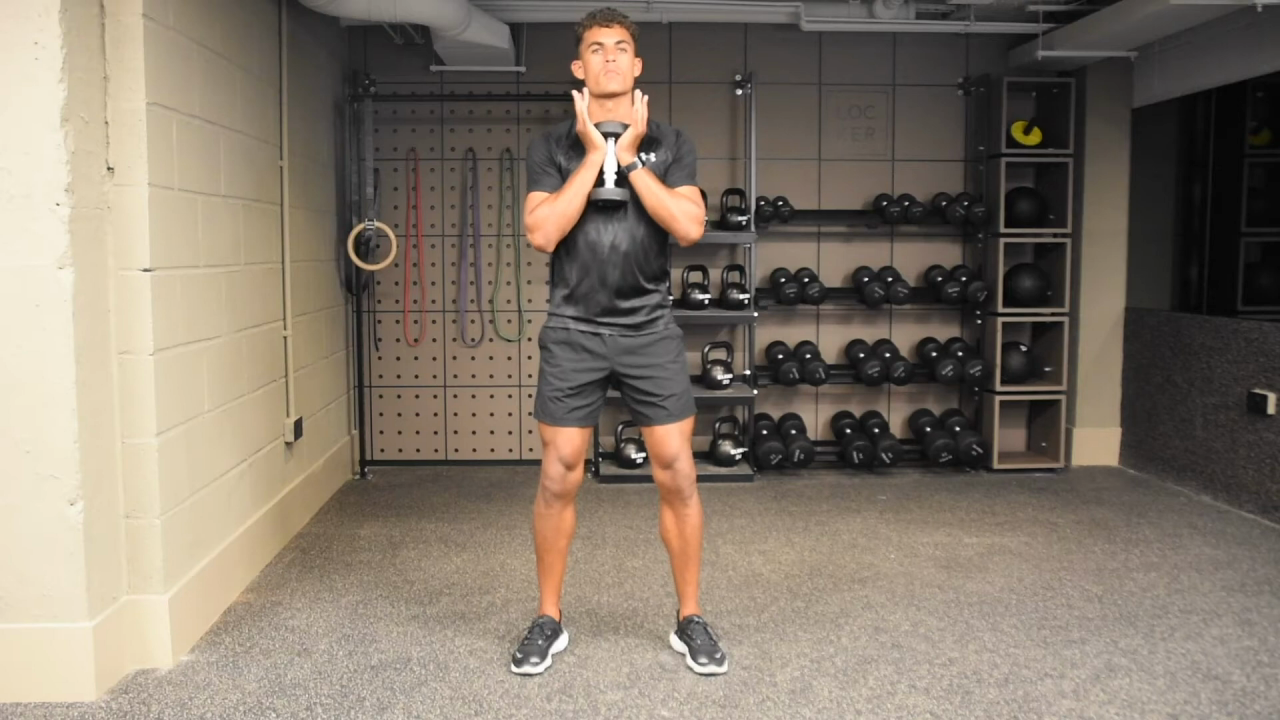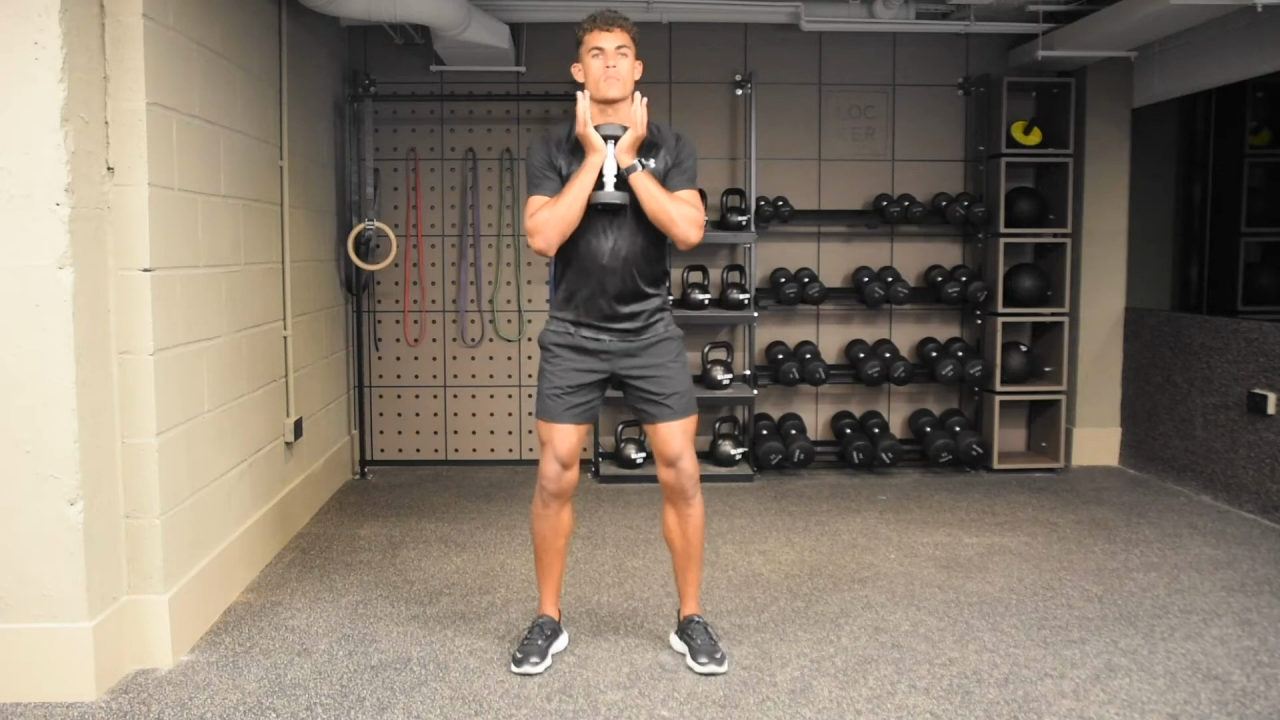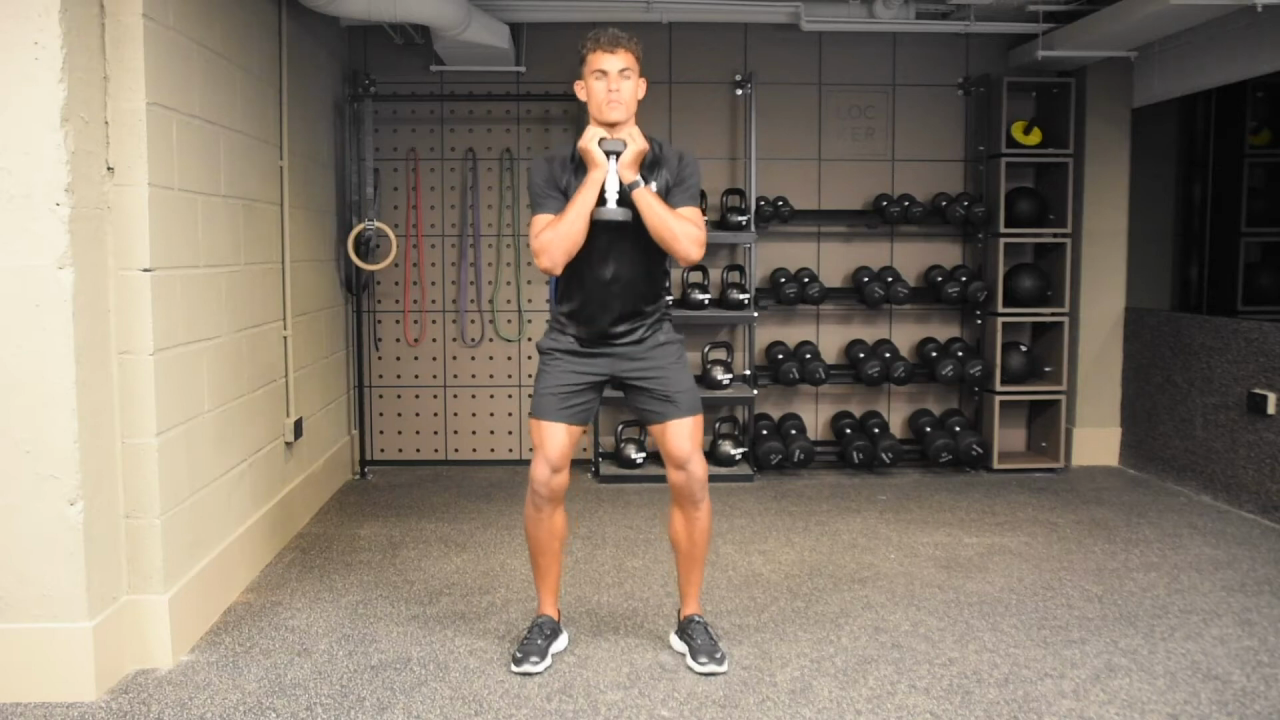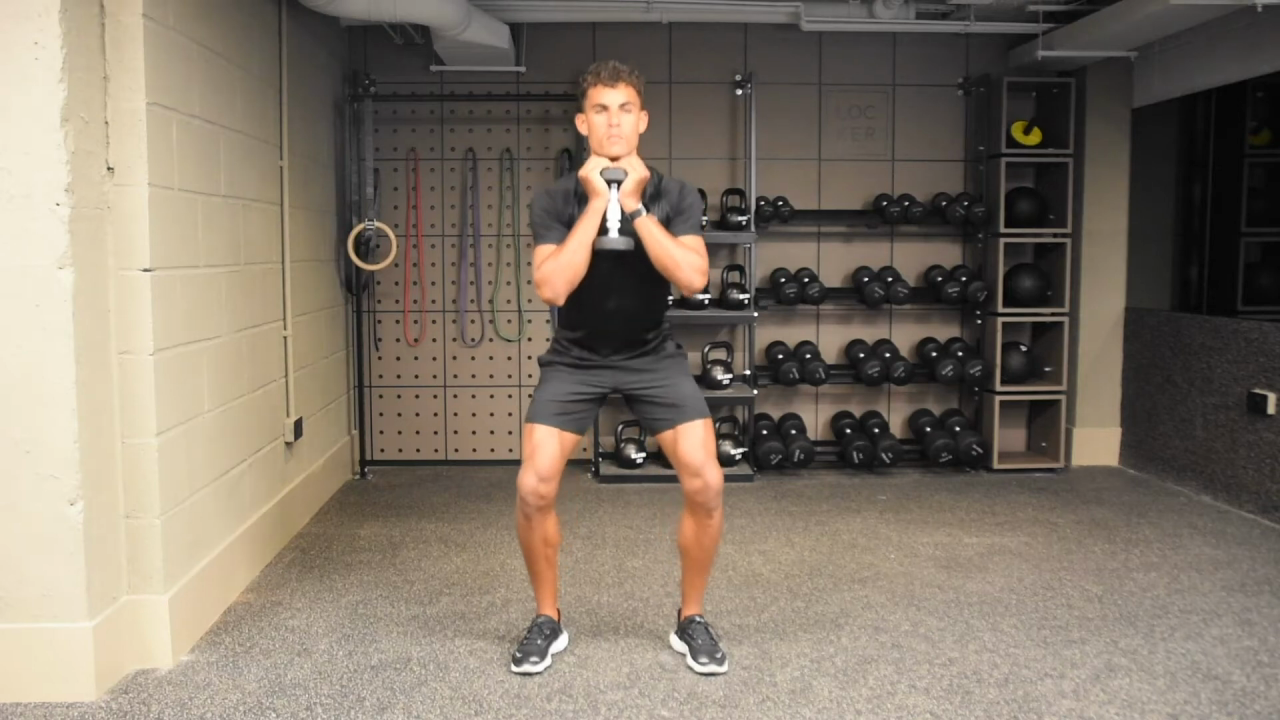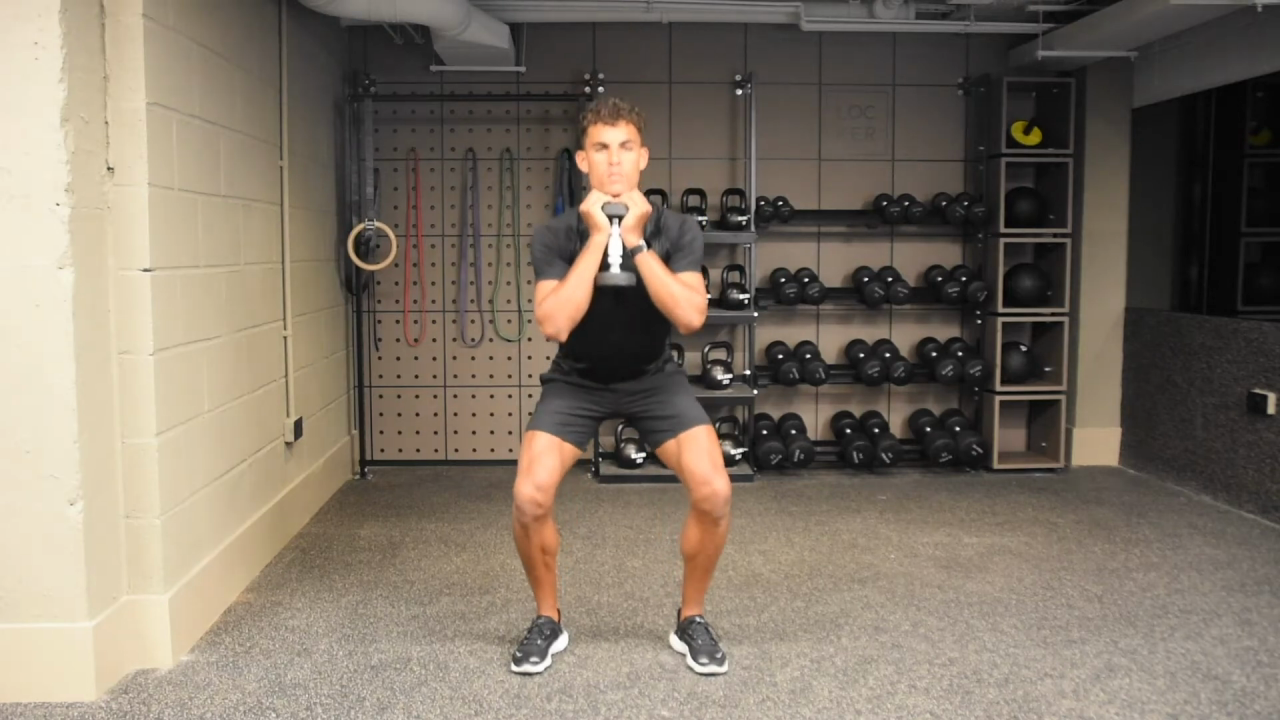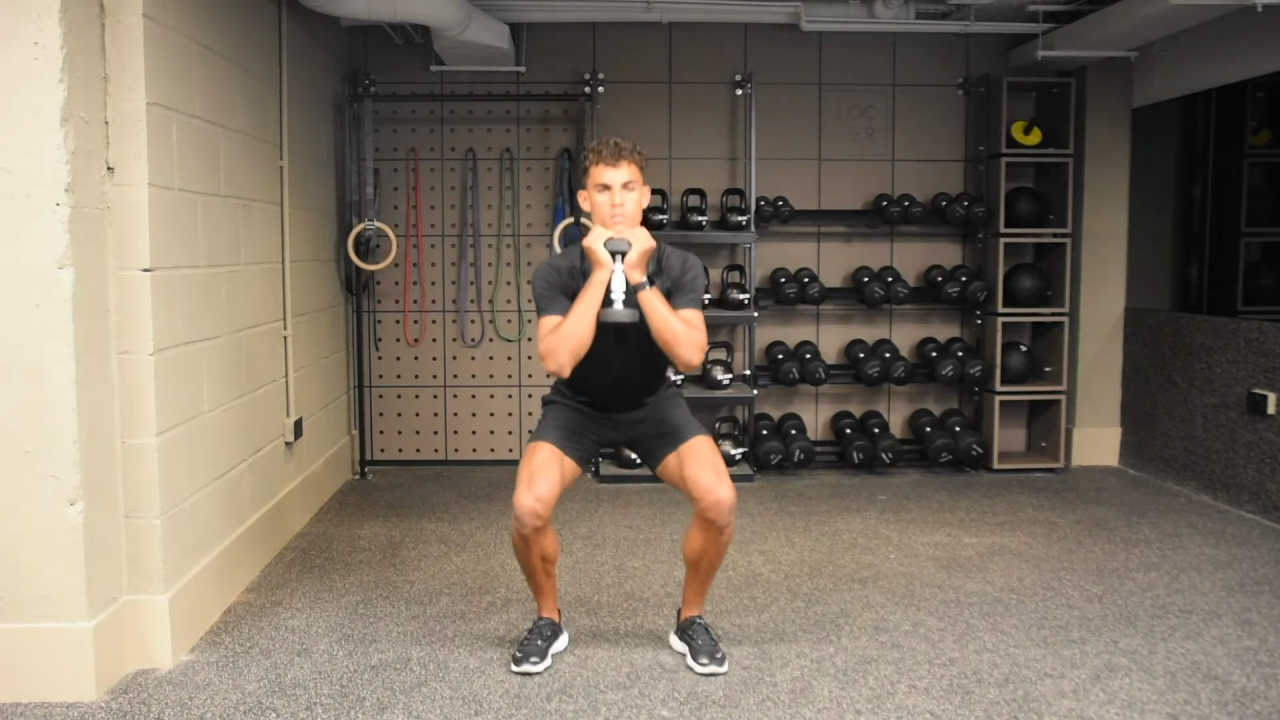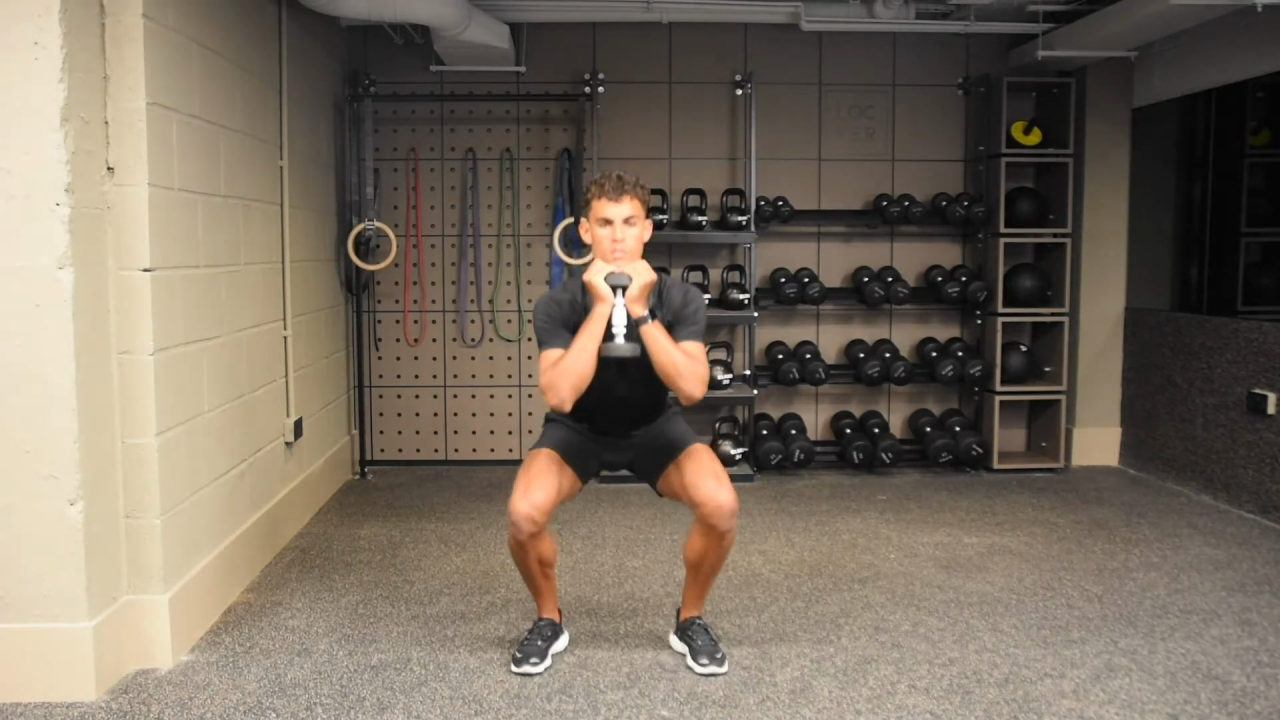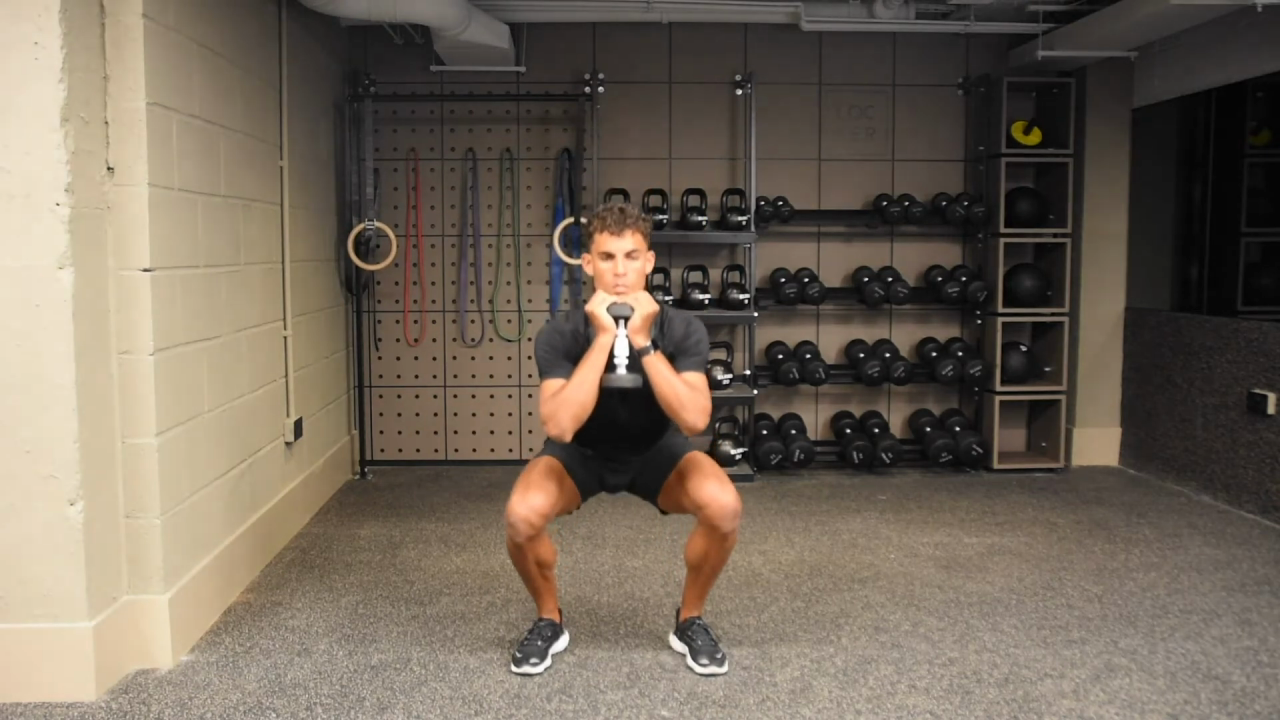
dt=0.3s
person 1, frame 1
left shoulder: (670, 143)
right shoulder: (552, 146)
left elbow: (690, 227)
right elbow: (542, 233)
left wrist: (629, 159)
right wrist: (594, 155)
left hip: (650, 330)
right hip: (574, 331)
left knee: (676, 474)
right knee: (560, 476)
left ankle: (690, 619)
right ankle: (548, 619)
person 1, frame 2
left shoulder: (669, 146)
right shoulder: (551, 149)
left elbow: (689, 230)
right elbow: (542, 237)
left wrist: (630, 162)
right wrist: (593, 158)
left hip: (650, 332)
right hip: (573, 334)
left knee: (680, 473)
right knee: (556, 475)
left ankle: (690, 619)
right ankle: (548, 620)
person 1, frame 3
left shoulder: (673, 165)
right shoulder: (553, 169)
left elbow: (691, 249)
right elbow: (549, 257)
left wrist: (631, 176)
right wrist: (595, 174)
left hip: (650, 337)
right hip: (573, 341)
left knee: (690, 475)
right knee: (546, 478)
left ankle: (690, 619)
right ankle: (548, 619)
person 1, frame 4
left shoulder: (676, 196)
right shoulder: (555, 201)
left elbow: (693, 278)
right elbow: (552, 288)
left wrist: (635, 207)
right wrist: (596, 204)
left hip: (653, 355)
right hip: (576, 357)
left knee: (704, 482)
right knee: (535, 486)
left ankle: (691, 620)
right ankle: (547, 620)
person 1, frame 5
left shoulder: (677, 230)
right shoulder: (556, 236)
left elbow: (691, 317)
right elbow: (554, 325)
left wrist: (635, 242)
right wrist: (597, 238)
left hip: (653, 378)
right hip: (577, 380)
left knee: (713, 491)
right knee: (530, 496)
left ankle: (690, 620)
right ankle: (548, 620)
person 1, frame 6
left shoulder: (679, 267)
right shoulder: (557, 272)
left elbow: (691, 355)
right elbow: (558, 362)
left wrist: (638, 279)
right wrist: (600, 275)
left hip: (653, 404)
right hip: (577, 407)
left knee: (719, 500)
right knee: (529, 508)
left ankle: (690, 619)
right ankle: (548, 621)
person 1, frame 7
left shoulder: (680, 298)
right shoulder: (559, 304)
left elbow: (693, 388)
right elbow: (558, 397)
left wrist: (640, 312)
right wrist: (601, 308)
left hip: (654, 427)
right hip: (579, 430)
left knee: (721, 505)
right knee: (525, 512)
left ankle: (690, 620)
right ankle: (548, 621)
person 1, frame 8
left shoulder: (682, 329)
right shoulder: (560, 334)
left elbow: (695, 420)
right elbow: (560, 427)
left wrist: (642, 343)
right wrist: (604, 339)
left hip: (655, 449)
right hip: (582, 452)
left knee: (723, 506)
right knee: (522, 514)
left ankle: (690, 620)
right ankle: (549, 621)
